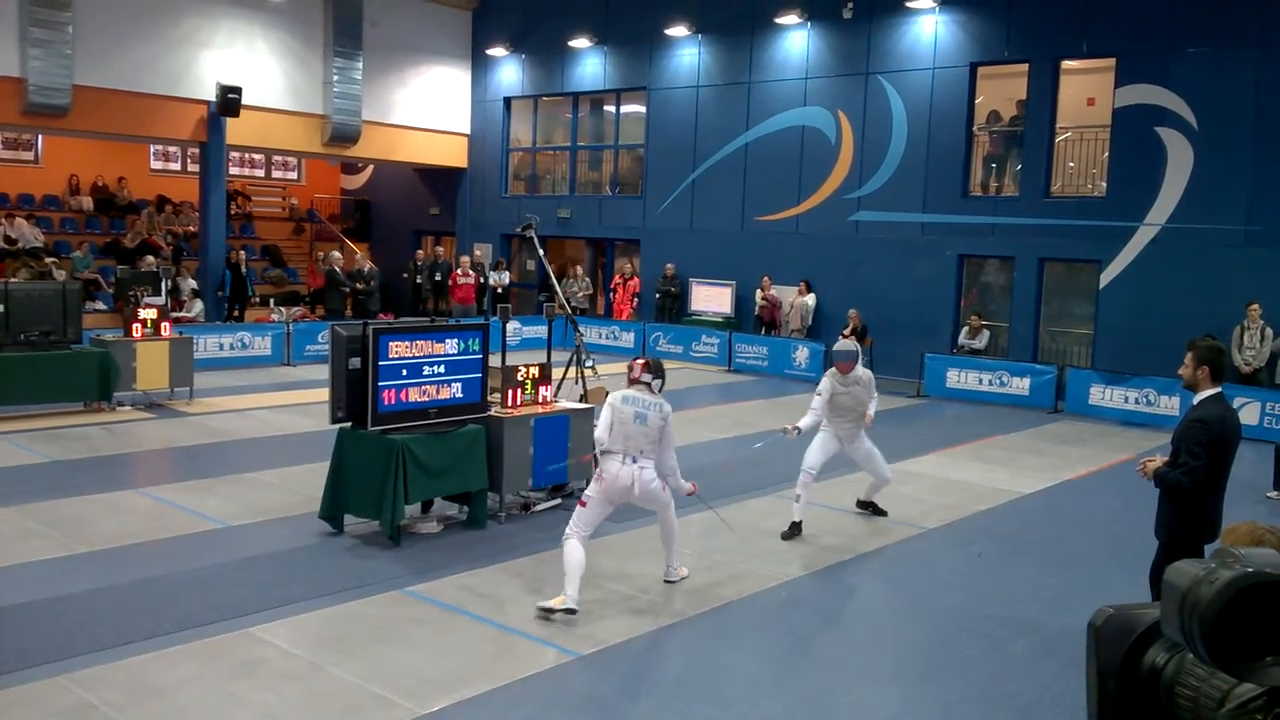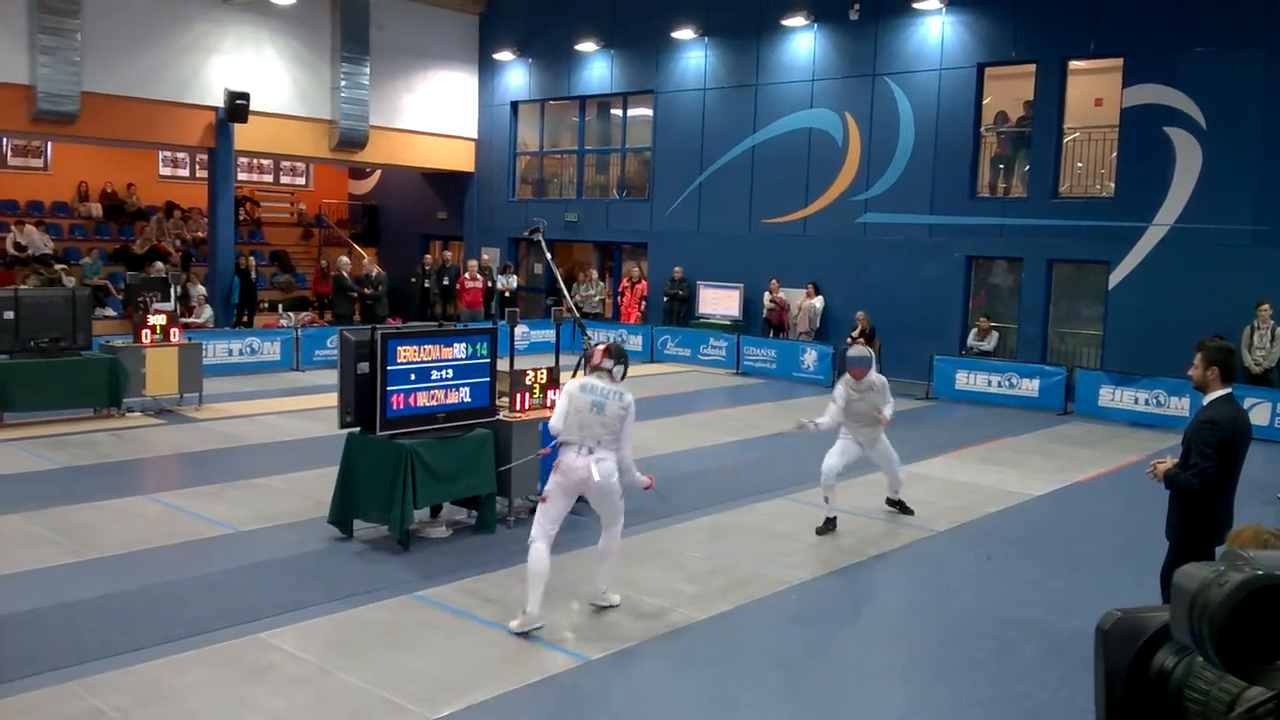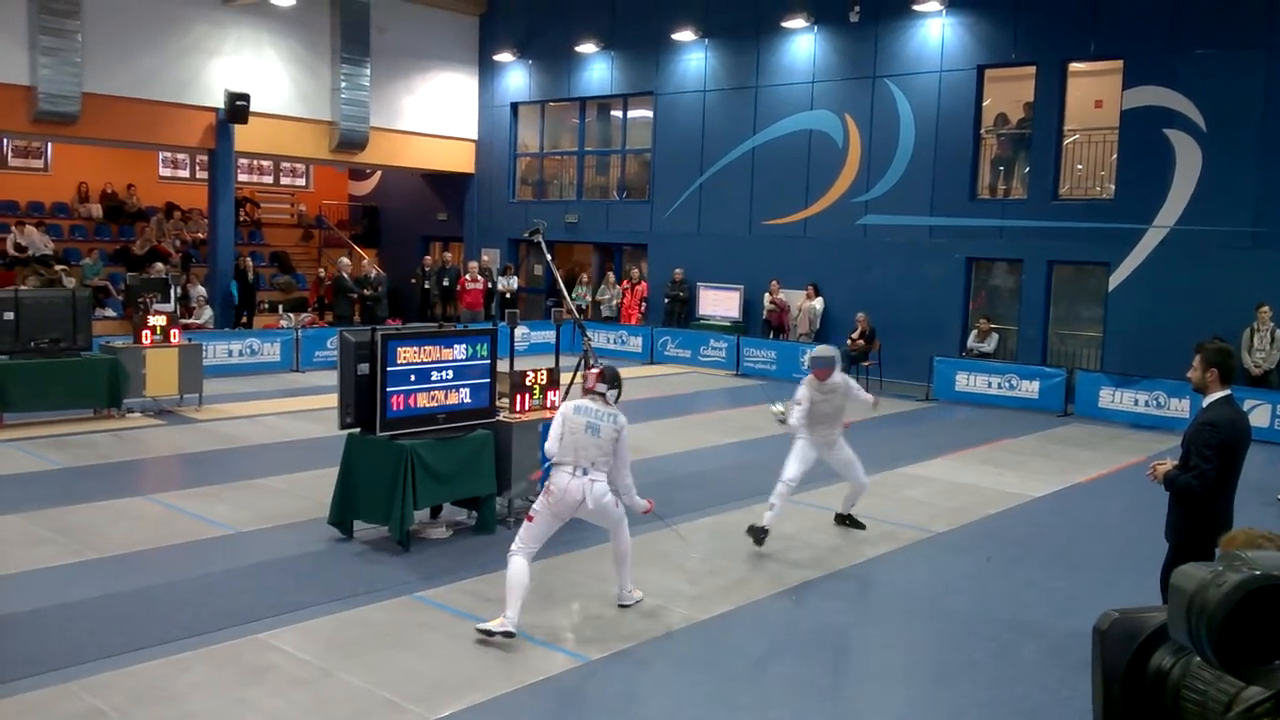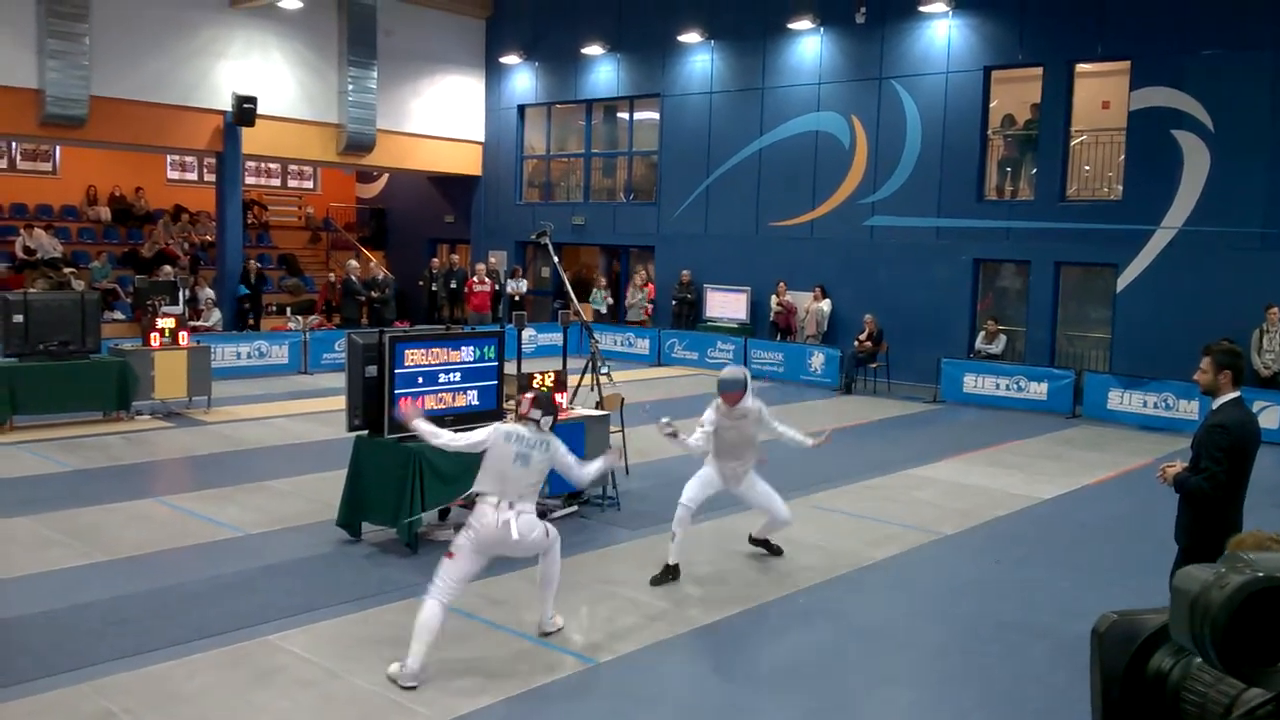
dt=0.5s
person 1, frame 1
left shoulder: (615, 398)
right shoulder: (663, 408)
left elbow: (601, 439)
right elbow: (667, 457)
right wrist: (682, 486)
left hip: (611, 475)
right hip: (645, 477)
left knee: (574, 536)
right knee: (667, 510)
left ankle: (569, 598)
right ankle: (672, 569)
person 1, frame 2
left shoulder: (574, 386)
right shoulder: (625, 399)
left elbow: (555, 428)
right elbow: (622, 453)
right wrist: (638, 480)
left hip: (570, 466)
right hip: (604, 470)
left knee: (541, 538)
right knee: (613, 527)
left ankle: (531, 614)
right ankle: (601, 594)
person 1, frame 3
left shoulder: (569, 408)
right shoulder: (619, 420)
left elbow: (551, 451)
right elbow: (621, 473)
right wrist: (638, 503)
left hip: (560, 488)
right hip: (596, 491)
left knee: (519, 553)
right knee: (620, 527)
left ankle: (509, 620)
right ankle: (626, 592)
person 1, frame 4
left shoulder: (500, 431)
right shoulder: (551, 445)
left elbow: (452, 442)
right elbow: (581, 476)
left wrist: (416, 422)
right wrist: (607, 461)
left hip: (484, 524)
right hip: (523, 528)
left knee: (437, 595)
right knee: (551, 540)
left ankle: (411, 668)
right ankle: (546, 619)
person 2, frame 1
left shoulder: (1200, 419)
right shoulder: (1225, 411)
left elbow: (1187, 481)
left wrist: (1158, 472)
right wrist: (1169, 462)
left hip: (1185, 521)
right hip: (1200, 517)
left knee: (1164, 585)
person 2, frame 2
left shoulder: (1211, 419)
right shoulder: (1236, 412)
left elbow: (1197, 482)
left wrist: (1168, 474)
right wrist: (1179, 464)
left hip: (1195, 523)
right hip: (1211, 518)
left knee: (1175, 587)
person 2, frame 3
left shoulder: (1210, 422)
right shoulder: (1235, 414)
left elbow: (1197, 485)
left wrist: (1168, 476)
right wrist: (1179, 467)
left hip: (1195, 526)
right hip: (1211, 522)
person 2, frame 4
left shoulder: (1220, 424)
right shoulder: (1244, 416)
left elbow: (1209, 488)
left wrist: (1178, 479)
right wrist: (1189, 469)
left hip: (1205, 529)
right hip: (1221, 524)
person 3, frame 1
left shoulder: (866, 376)
right shoulder: (829, 380)
left elbow: (872, 397)
right elbow: (815, 413)
left wrist: (870, 413)
right wrist: (797, 428)
left hip: (856, 435)
right hip: (830, 433)
left knee: (884, 477)
right knee: (809, 469)
left ankle: (865, 501)
right ankle: (796, 523)
person 3, frame 2
left shoulder: (880, 382)
right shoulder: (843, 387)
left elbow: (889, 403)
right elbow: (830, 418)
left wrist: (886, 415)
right wrist: (814, 424)
left hip: (876, 438)
right hip: (850, 438)
left knee: (896, 477)
right knee: (828, 469)
left ankle: (893, 499)
right ankle: (830, 518)
person 3, frame 3
left shoulder: (843, 382)
right shoulder: (806, 388)
left elbow: (861, 395)
right elbow: (797, 423)
left wrist: (872, 400)
right wrist: (784, 419)
left hip: (833, 442)
right hip: (807, 441)
left knee: (861, 483)
right knee: (788, 479)
left ankle: (843, 514)
right ankle: (763, 529)
person 3, frame 4
left shoulder: (755, 409)
right shoulder: (714, 411)
left elbow: (777, 429)
right elbow: (697, 446)
left wrist: (809, 442)
right wrist: (676, 436)
left hip: (744, 475)
right hip: (715, 469)
left knee: (783, 518)
right knee: (686, 503)
left ankle: (759, 537)
right ankle: (672, 566)
